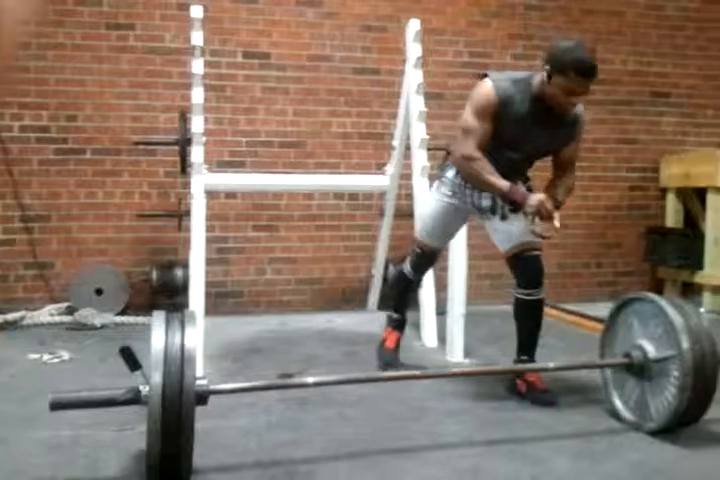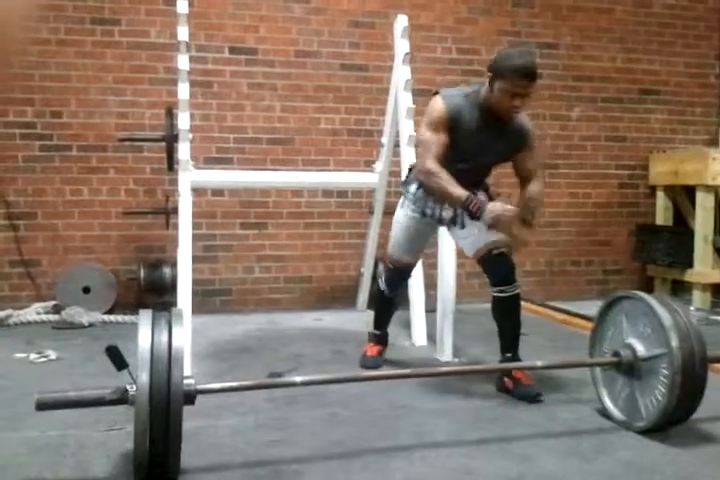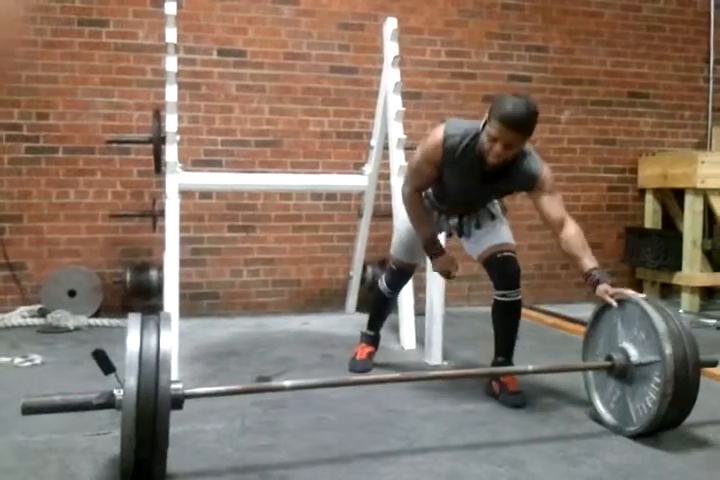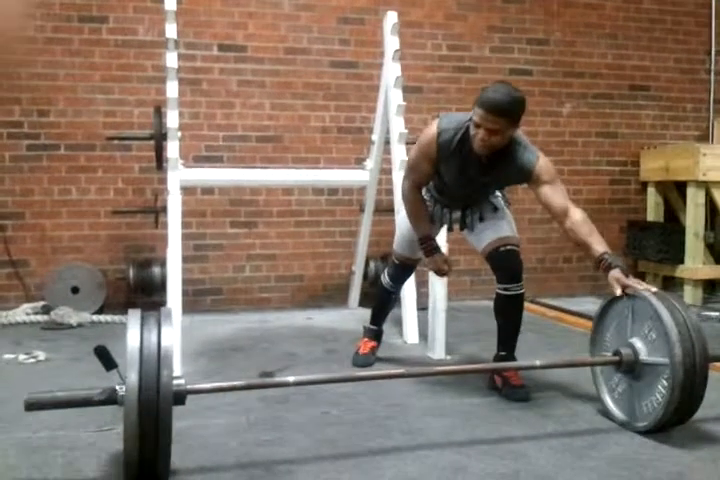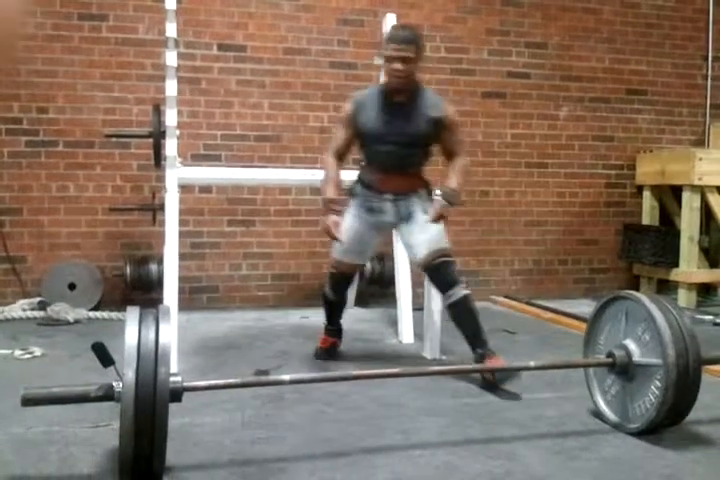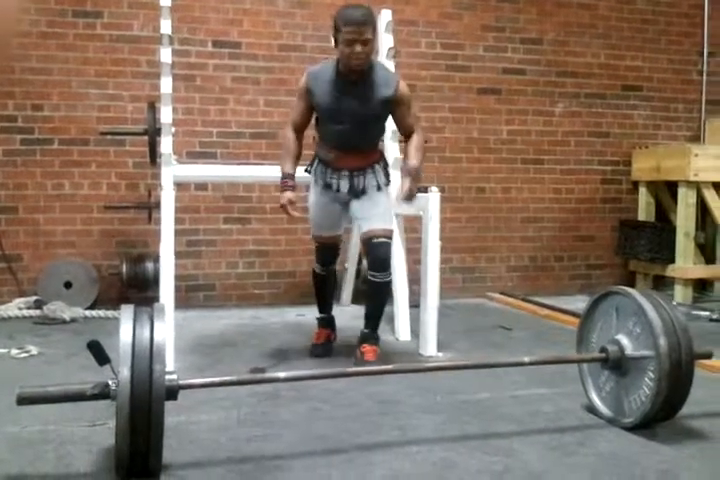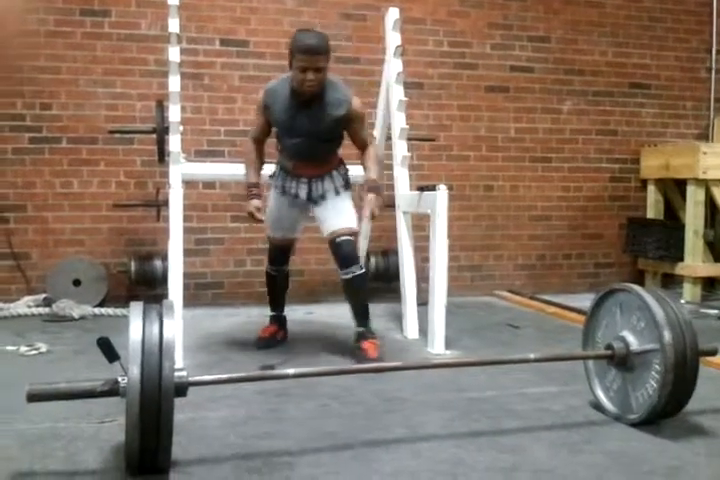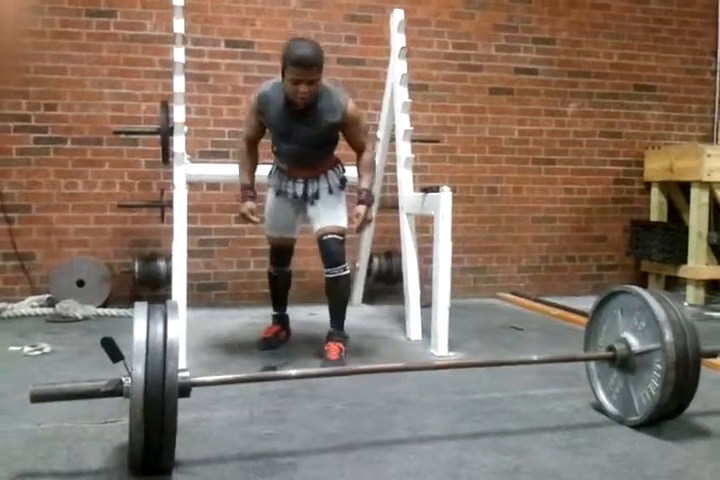
dt=0.5s
person 1, frame 1
left shoulder: (573, 119)
right shoulder: (493, 91)
left elbow: (565, 171)
right elbow: (465, 155)
left wrist: (550, 205)
right wrist: (520, 197)
left hip: (511, 188)
right hip: (461, 180)
left knee: (531, 271)
right knee: (423, 257)
left ankle: (524, 369)
right ankle: (395, 324)
person 1, frame 2
left shoulder: (521, 129)
right shoulder: (445, 106)
left elbow: (532, 180)
right elbow: (427, 168)
left wrist: (522, 222)
right wrist: (479, 208)
left hip: (474, 198)
right hip: (424, 194)
left knee: (503, 270)
right knee: (396, 270)
left ankle: (510, 366)
right ankle: (377, 338)
person 1, frame 3
left shoulder: (534, 172)
right shoulder: (445, 139)
left elbow: (564, 225)
right elbow: (411, 190)
left wrist: (597, 277)
right wrist: (433, 249)
left hip: (480, 211)
right hip: (427, 205)
left knee: (508, 275)
right knee: (398, 271)
left ankle: (502, 370)
right ankle: (369, 340)
person 1, frame 4
left shoulder: (530, 161)
right shoulder: (439, 134)
left elbow: (568, 213)
right elbow: (411, 187)
left wrist: (610, 262)
right wrist: (429, 247)
left hip: (483, 204)
right hip: (431, 198)
left knee: (510, 268)
right knee: (401, 264)
left ankle: (504, 363)
right ankle: (372, 334)
person 1, frame 5
left shoulder: (438, 109)
right shoulder: (358, 104)
left elbow: (456, 156)
right elbow: (335, 155)
left wrist: (448, 198)
right wrist: (331, 204)
left hip: (414, 200)
right hip: (366, 198)
left knee: (444, 273)
right knee: (340, 273)
left ankle: (483, 354)
right ankle: (332, 333)
person 1, frame 6
left shoulder: (392, 85)
right shoulder: (313, 79)
left elbow: (413, 132)
right elbow: (294, 130)
left wrist: (412, 169)
right wrist: (287, 181)
left hip: (371, 176)
right hip: (326, 174)
left knee: (380, 255)
right knee: (325, 253)
left ankle: (370, 337)
right ankle: (325, 324)
person 1, frame 7
left shoulder: (346, 102)
right shoulder: (271, 95)
left elbow: (366, 146)
right elbow: (257, 142)
left wrist: (372, 187)
right wrist: (253, 191)
left hip: (329, 182)
right hip: (287, 180)
left knee: (347, 252)
right knee: (278, 254)
left ankle: (365, 333)
right ankle: (277, 322)
person 1, frame 8
left shoulder: (342, 106)
right shoulder: (263, 99)
left elbow: (364, 149)
right elbow: (249, 144)
left wrist: (364, 198)
right wrist: (247, 193)
left hip: (325, 181)
right hip: (283, 180)
left knee: (333, 251)
right knee: (279, 252)
left ankle: (337, 336)
right ankle: (280, 322)
